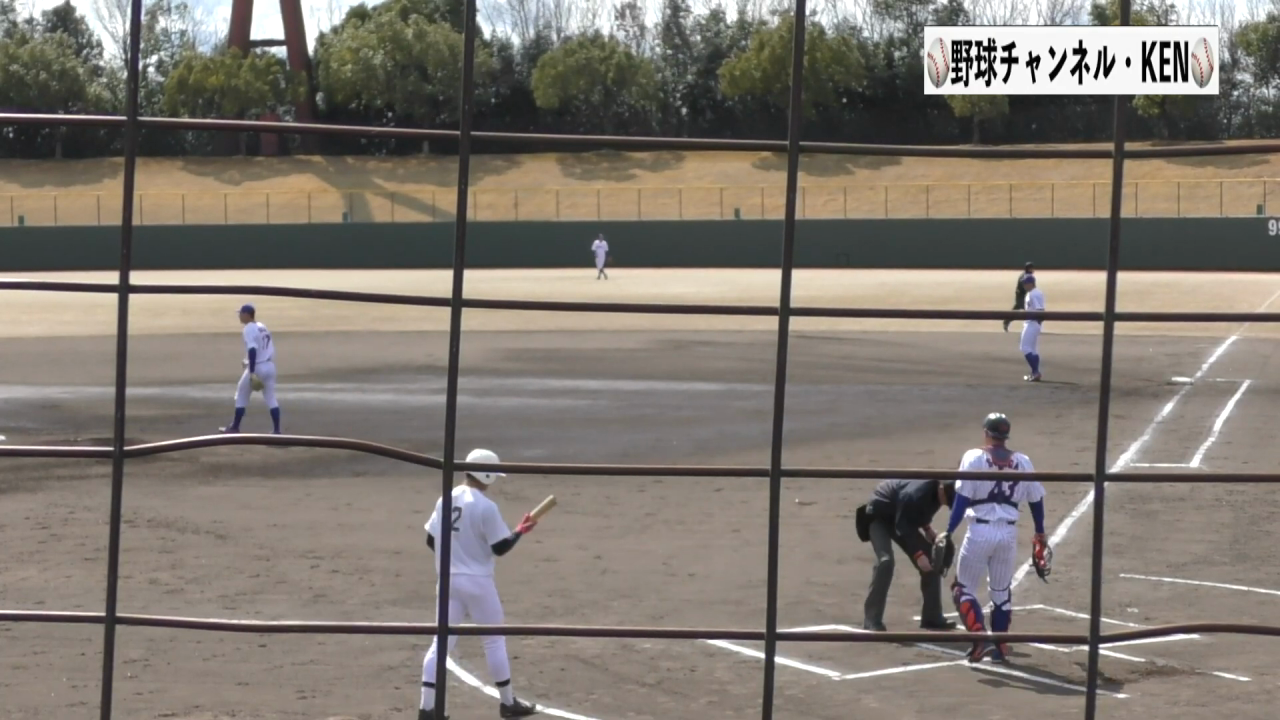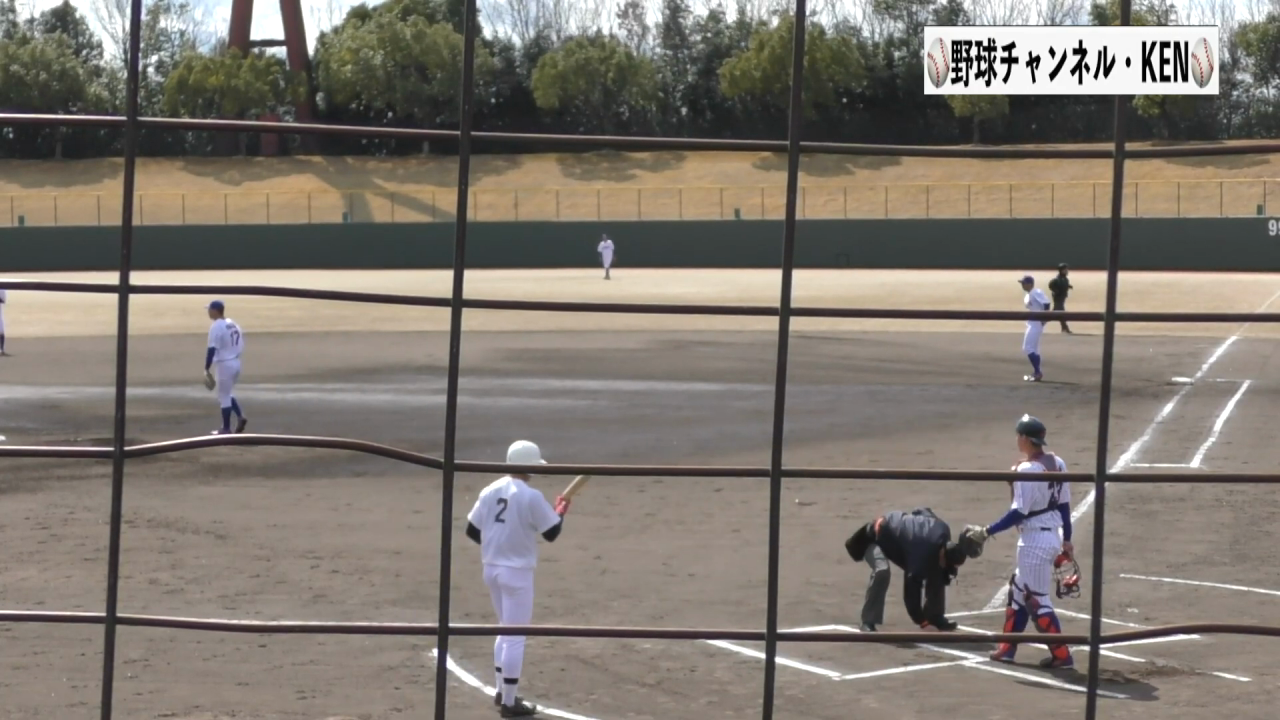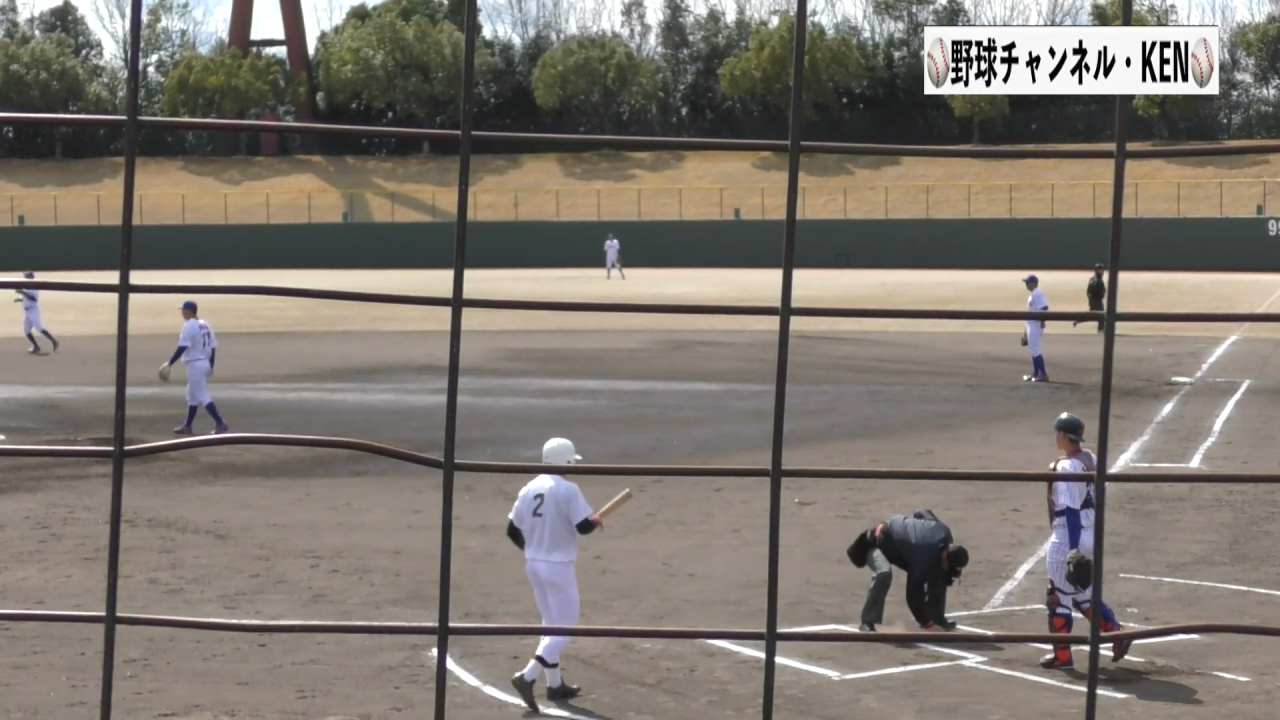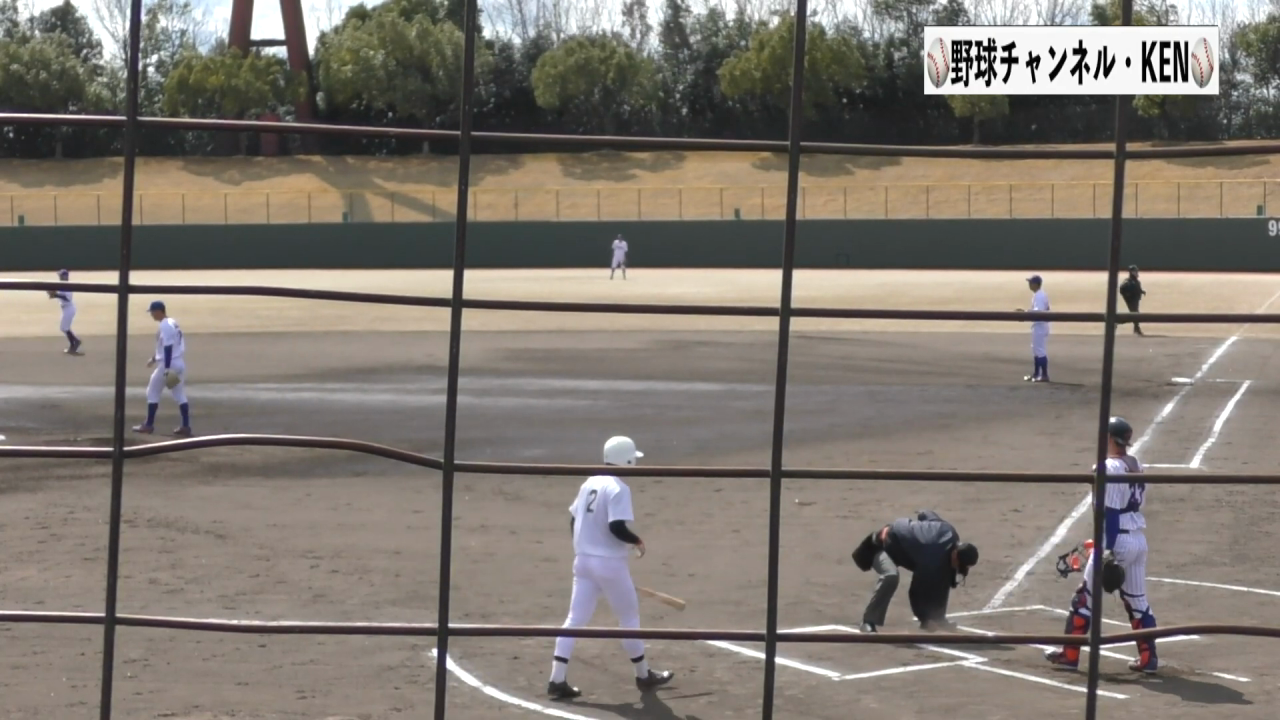
dt=0.4s
person 1, frame 1
left shoulder: (445, 500)
right shoulder: (486, 507)
left elbow: (431, 540)
right elbow: (501, 548)
right wrist: (521, 530)
left hip: (450, 580)
right hip: (478, 582)
right knee: (494, 641)
person 1, frame 2
left shoulder: (489, 491)
right shoulder: (532, 496)
left elbow: (472, 530)
right elbow: (551, 534)
right wrist: (560, 512)
left hip: (491, 570)
right hip: (517, 573)
left knee: (506, 631)
right knee: (514, 637)
left ankle: (503, 691)
right ankle: (508, 702)
person 1, frame 3
left shoulder: (528, 489)
right shoulder: (568, 489)
left elbow: (513, 530)
right elbow: (583, 527)
right wrist: (596, 523)
left hip: (534, 565)
right hip: (559, 566)
left knee: (551, 624)
right knee: (564, 630)
left ankle: (555, 684)
right ankle: (527, 676)
person 1, frame 4
left shoulder: (589, 484)
right shoulder: (618, 489)
left elbow: (575, 521)
right elbow: (617, 527)
right wrist: (636, 541)
left hip: (585, 561)
right hip: (610, 563)
left knee: (577, 620)
right knee: (629, 619)
left ankle: (557, 680)
right ankle: (643, 675)
person 2, frame 1
left shoulder: (974, 457)
right shoulder: (1022, 461)
left elbow: (963, 499)
right elbow: (1036, 500)
left wrist: (948, 532)
right wrist: (1039, 532)
left hip: (980, 532)
right hip: (1008, 533)
left knee: (963, 589)
right knee: (1000, 591)
left ankle: (980, 640)
right ankle: (999, 648)
person 2, frame 2
left shoulder: (1026, 469)
right shoulder: (1057, 463)
left elbow: (1018, 512)
right elbow: (1064, 506)
left wrist: (988, 531)
right wrist: (1067, 541)
left hip: (1034, 540)
right hip: (1054, 538)
left knee: (1037, 599)
right knee: (1019, 591)
left ankle: (1060, 654)
right ankle: (1007, 649)
person 2, frame 3
left shoulder: (1066, 466)
right shoulder: (1091, 459)
left elbow: (1070, 509)
left wrist: (1074, 547)
left hip: (1066, 537)
right hip: (1088, 536)
left knee: (1058, 597)
right knee: (1082, 594)
left ankle: (1061, 655)
right ankle: (1119, 637)
person 2, frame 4
left shoulder: (1110, 467)
right shoulder: (1137, 466)
left elbow: (1111, 510)
left wrist: (1108, 548)
left hip: (1117, 542)
right hip: (1139, 540)
left knee: (1084, 597)
right knee: (1137, 600)
left ankle: (1070, 655)
right ankle: (1148, 657)
